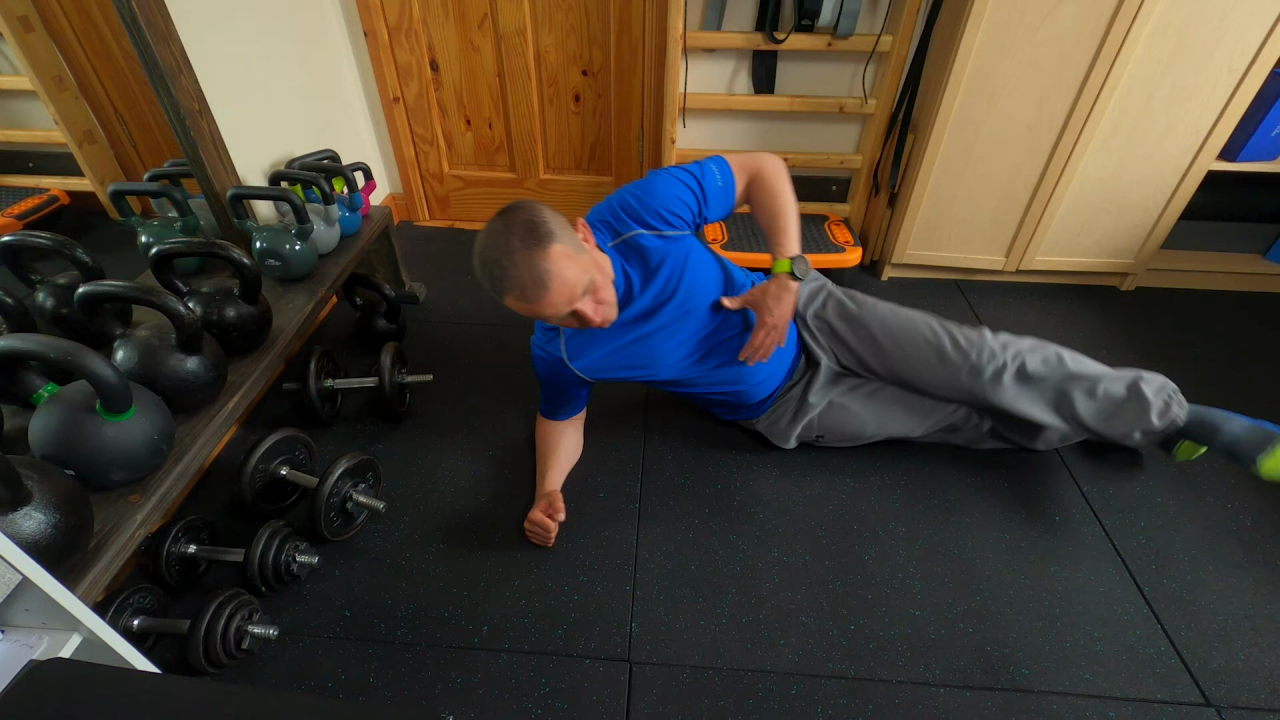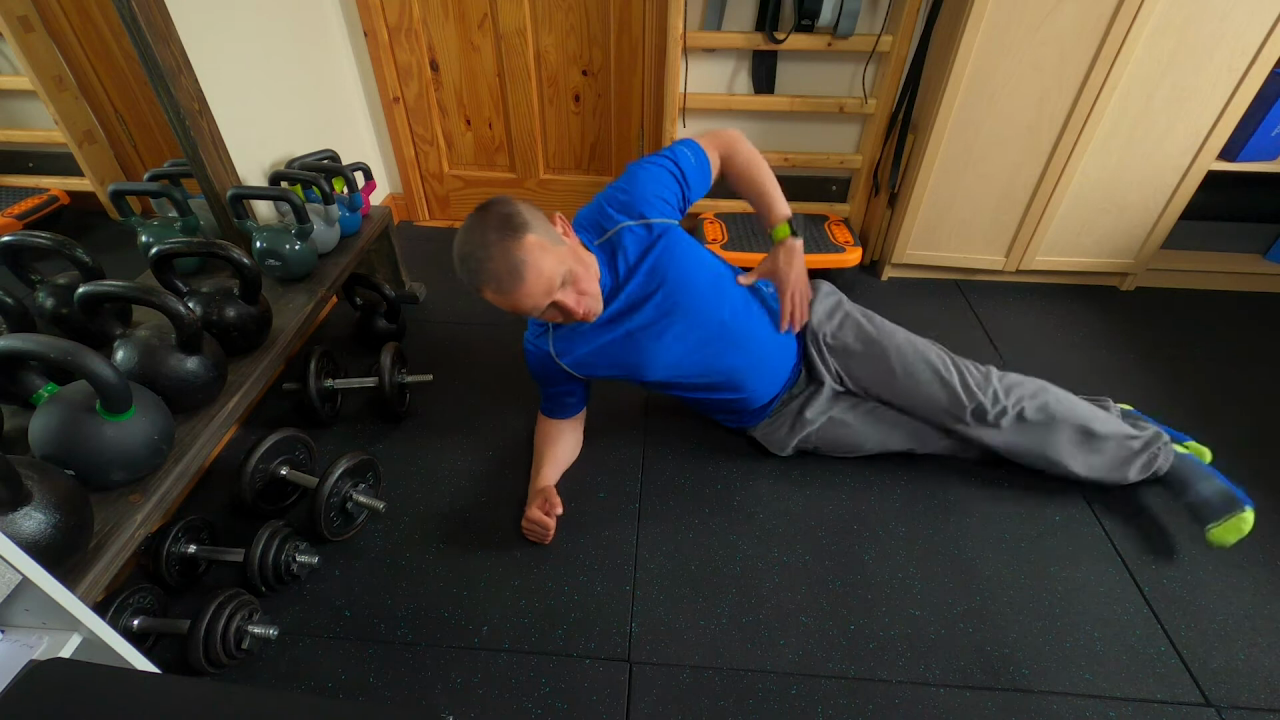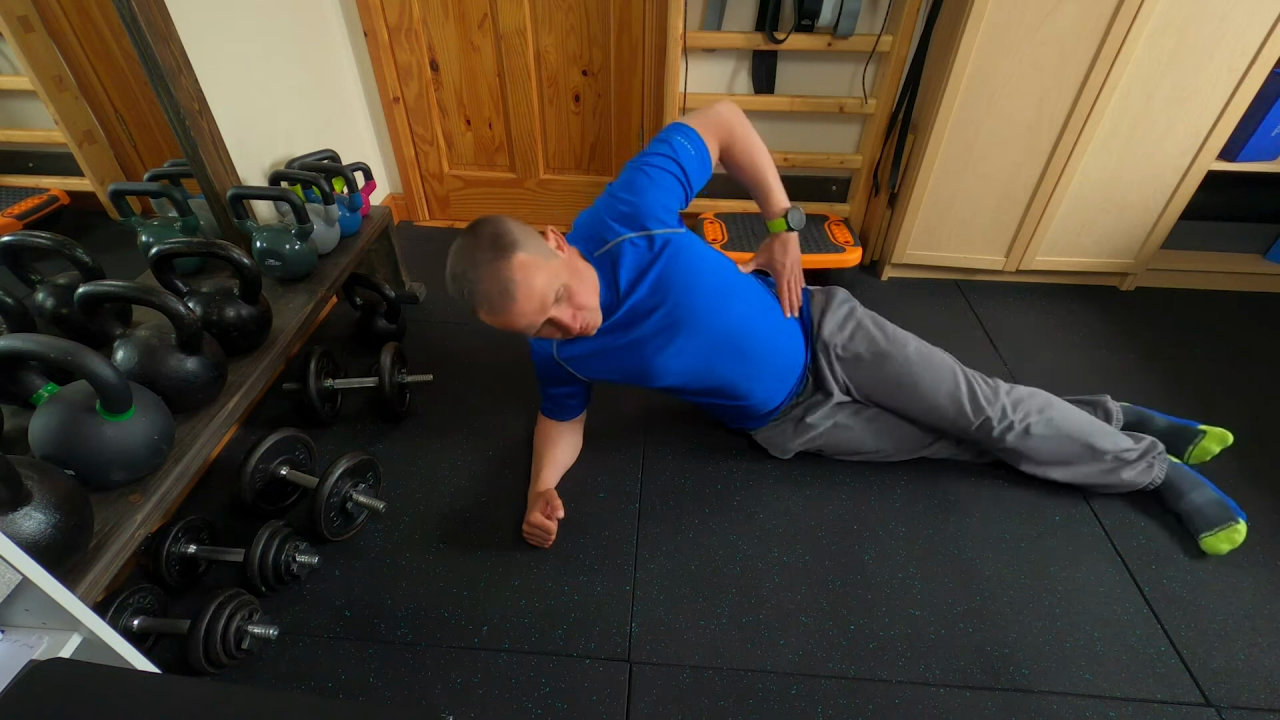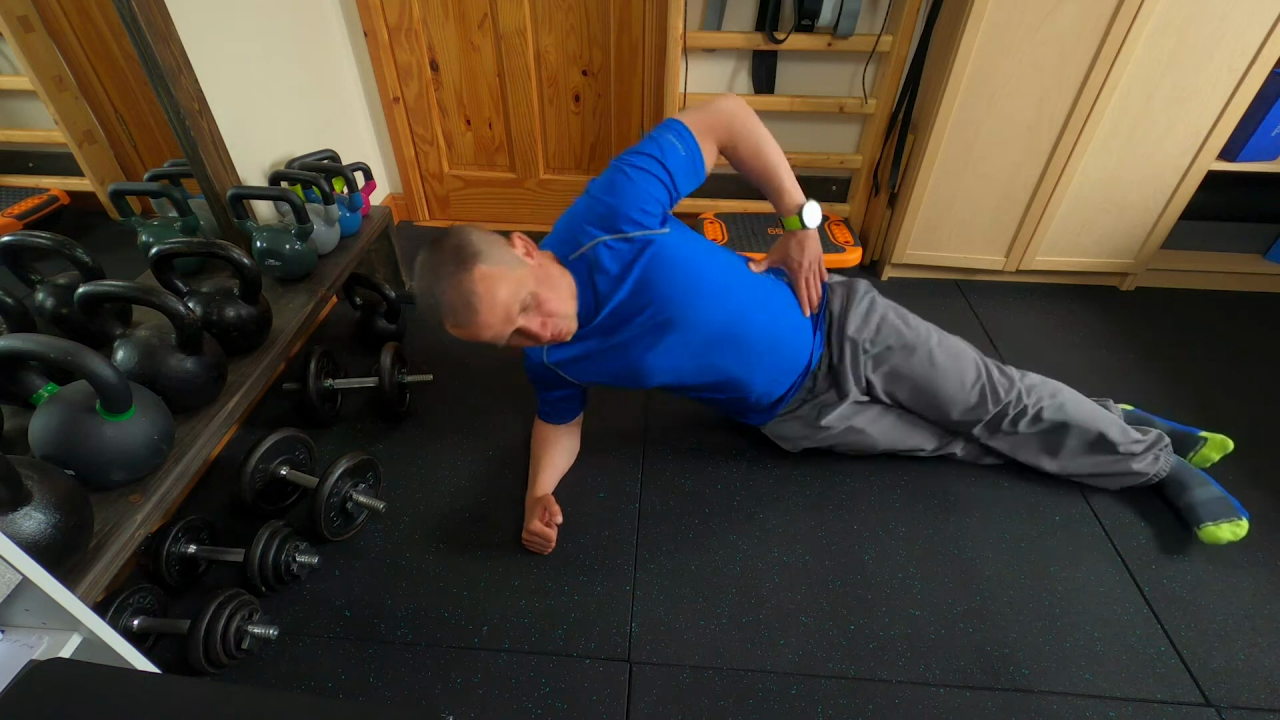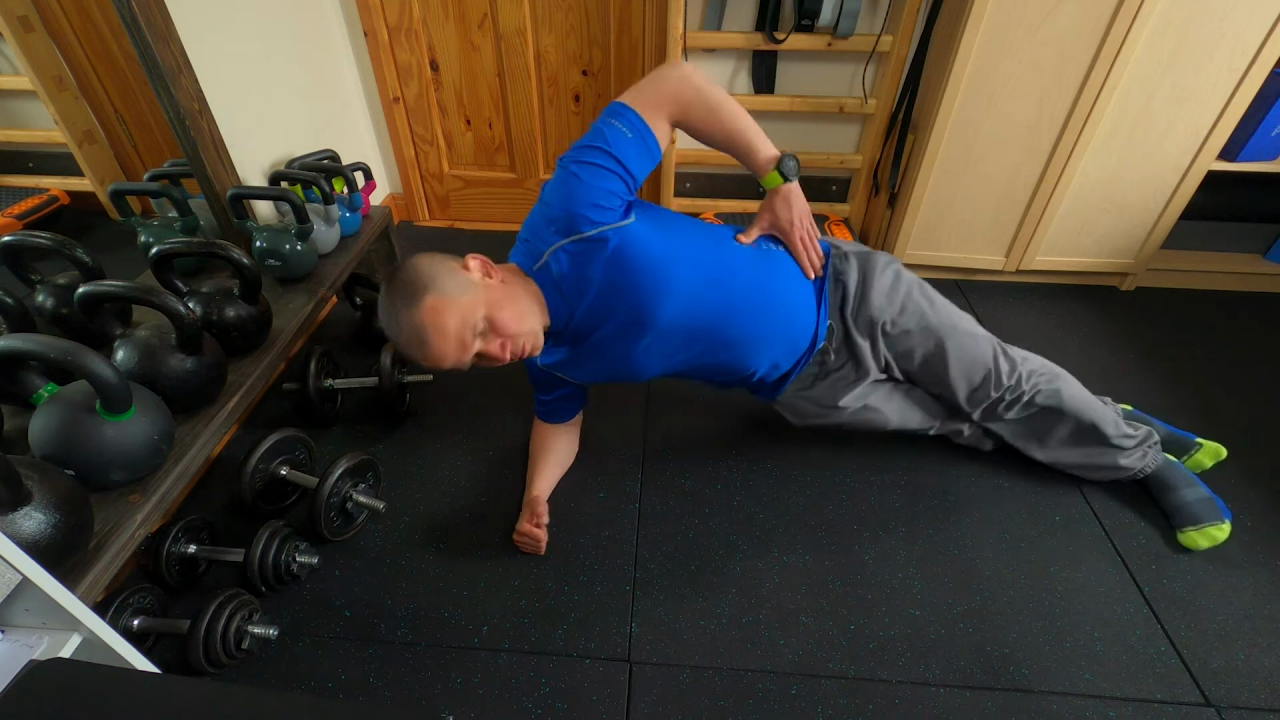
dt=0.2s
person 1, frame 1
left shoulder: (644, 208)
right shoulder: (559, 347)
left elbow: (763, 170)
right elbow: (561, 418)
left wrist: (786, 274)
right wrist: (547, 489)
left hip: (806, 319)
right hip: (785, 413)
left knee: (976, 361)
right knee: (966, 427)
left ankle: (1174, 416)
right ankle: (1105, 429)
person 1, frame 2
left shoulder: (627, 207)
right shoulder: (551, 345)
left elbow: (722, 143)
right elbow: (562, 417)
left wrist: (786, 238)
right wrist: (541, 486)
left hip: (808, 330)
right hip: (780, 422)
left knee: (973, 396)
right knee: (958, 442)
left ankle: (1153, 454)
right ankle: (1116, 436)
person 1, frame 3
left shoulder: (630, 213)
right shoulder: (557, 349)
left elbow: (722, 119)
right elbow: (561, 418)
left wrist: (784, 228)
right wrist: (542, 488)
left hip: (818, 333)
right hip: (785, 423)
left knee: (986, 408)
right knee: (966, 446)
left ankle: (1148, 462)
right ankle: (1113, 426)
person 1, frame 4
left shoulder: (611, 211)
right shoulder: (551, 355)
left elbow: (726, 115)
right elbow: (559, 422)
left wrist: (799, 220)
right wrist: (540, 494)
left hip: (833, 326)
right hip: (796, 414)
left knee: (998, 401)
right knee: (965, 443)
left ankle: (1152, 456)
right ankle: (1127, 443)
person 1, frame 5
left shoulder: (573, 205)
right shoulder: (552, 354)
left elbow: (674, 85)
right elbow: (558, 419)
left wrist: (780, 178)
right wrist: (536, 496)
left hip: (841, 294)
right hip: (808, 383)
left knee: (1003, 384)
right knee: (966, 426)
left ankle: (1143, 449)
right ankle: (1123, 455)
